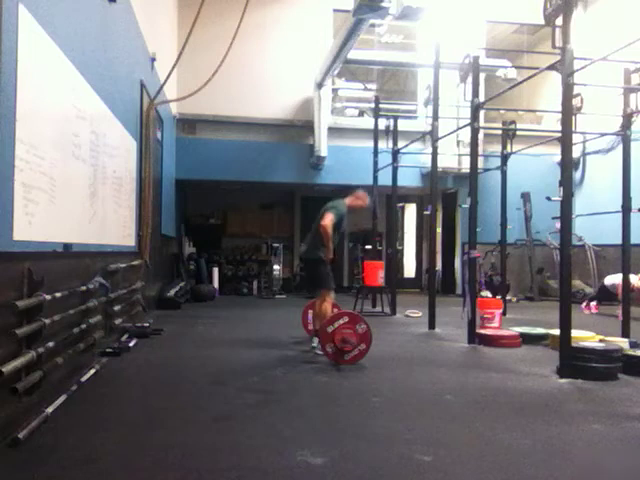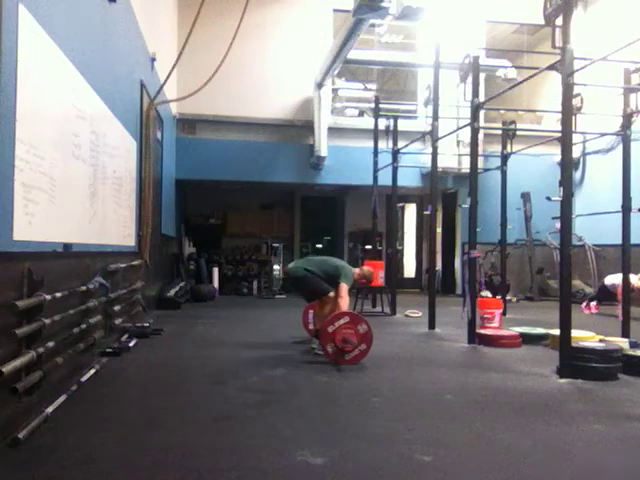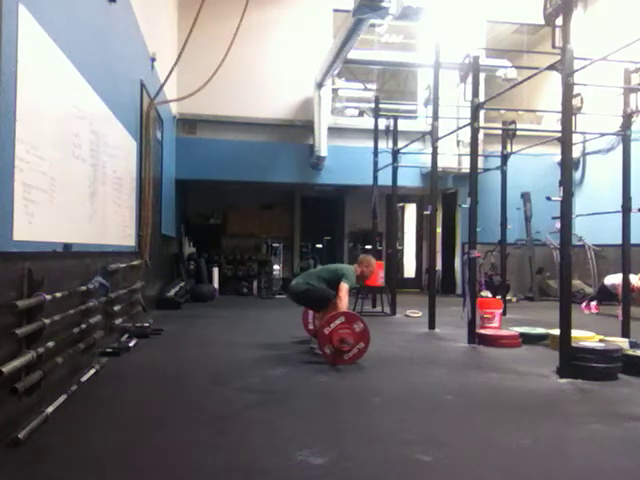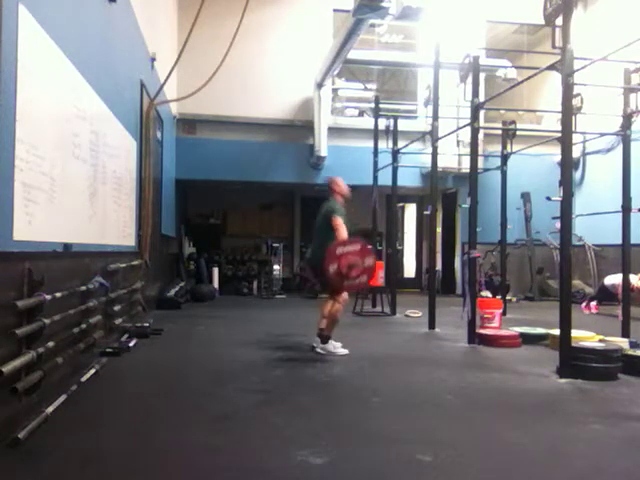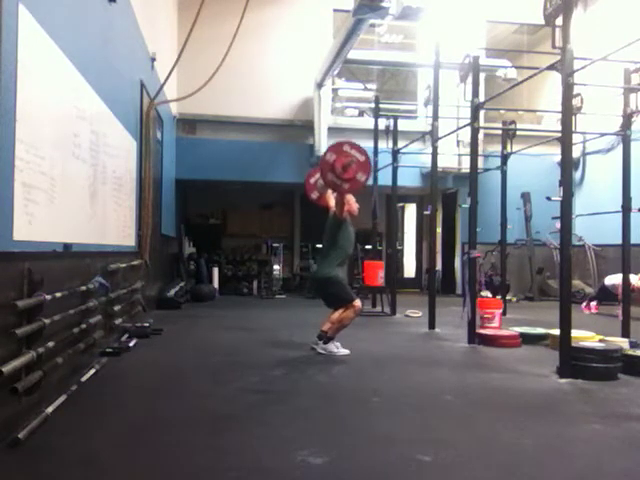
dt=1s
person 1, frame 1
left shoulder: (337, 206)
right shoulder: (340, 207)
right elbow: (325, 224)
left wrist: (327, 251)
right wrist: (329, 251)
left hip: (309, 255)
right hip: (315, 255)
left knee: (320, 295)
right knee: (328, 296)
left ankle: (317, 338)
person 1, frame 2
left shoulder: (344, 269)
right shoulder: (348, 273)
left elbow: (337, 296)
right elbow: (343, 297)
left hip: (293, 270)
right hip: (298, 272)
left knee: (324, 299)
right knee: (330, 298)
left ankle: (318, 338)
person 1, frame 3
left shoulder: (347, 270)
right shoulder: (350, 274)
left elbow: (339, 296)
right elbow: (342, 297)
left hip: (298, 286)
right hip: (301, 287)
left knee: (329, 302)
right knee: (335, 303)
person 1, frame 4
left shoulder: (331, 206)
right shoulder: (336, 207)
right elbow: (340, 229)
left hip: (316, 258)
right hip: (323, 259)
left knee: (332, 298)
right knee: (341, 297)
left ankle: (321, 337)
right ankle: (324, 342)
person 1, frame 5
left shoulder: (339, 220)
right shoulder: (340, 220)
left elbow: (331, 203)
right elbow: (338, 203)
left wrist: (329, 188)
left hip: (325, 274)
right hip: (327, 275)
left knee: (344, 307)
right knee: (355, 306)
left ankle: (321, 338)
right ankle: (326, 342)
